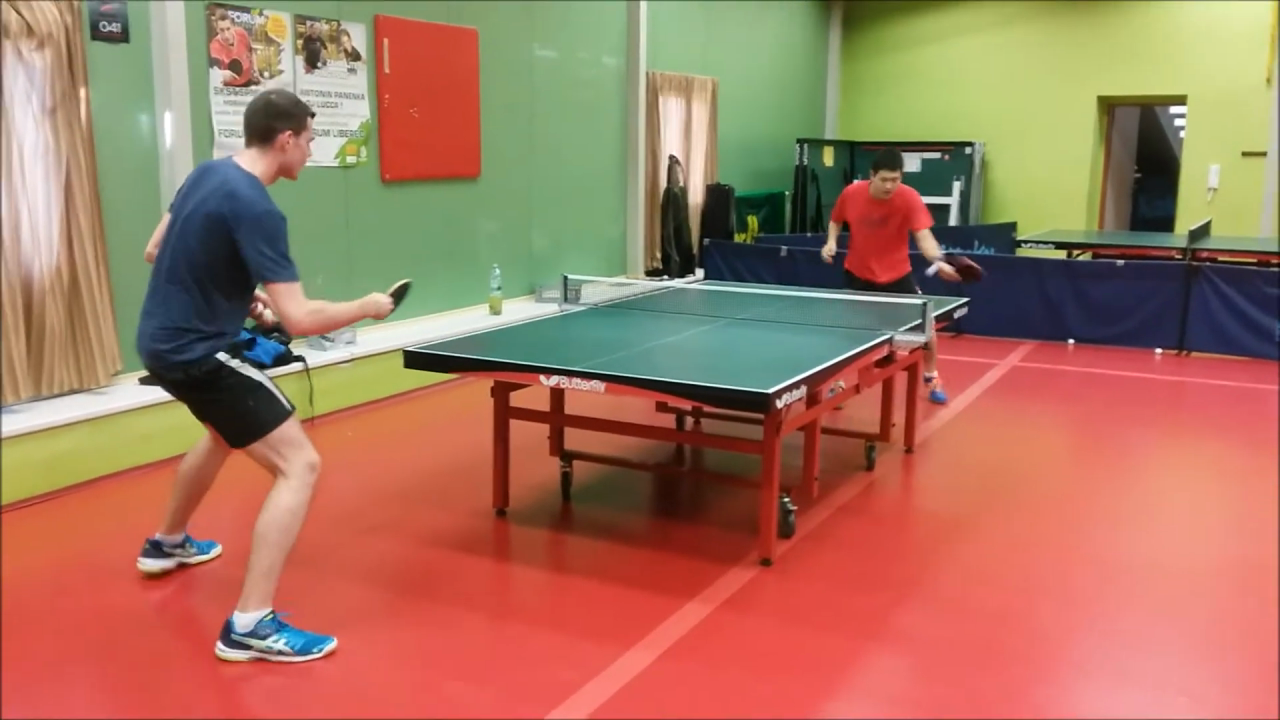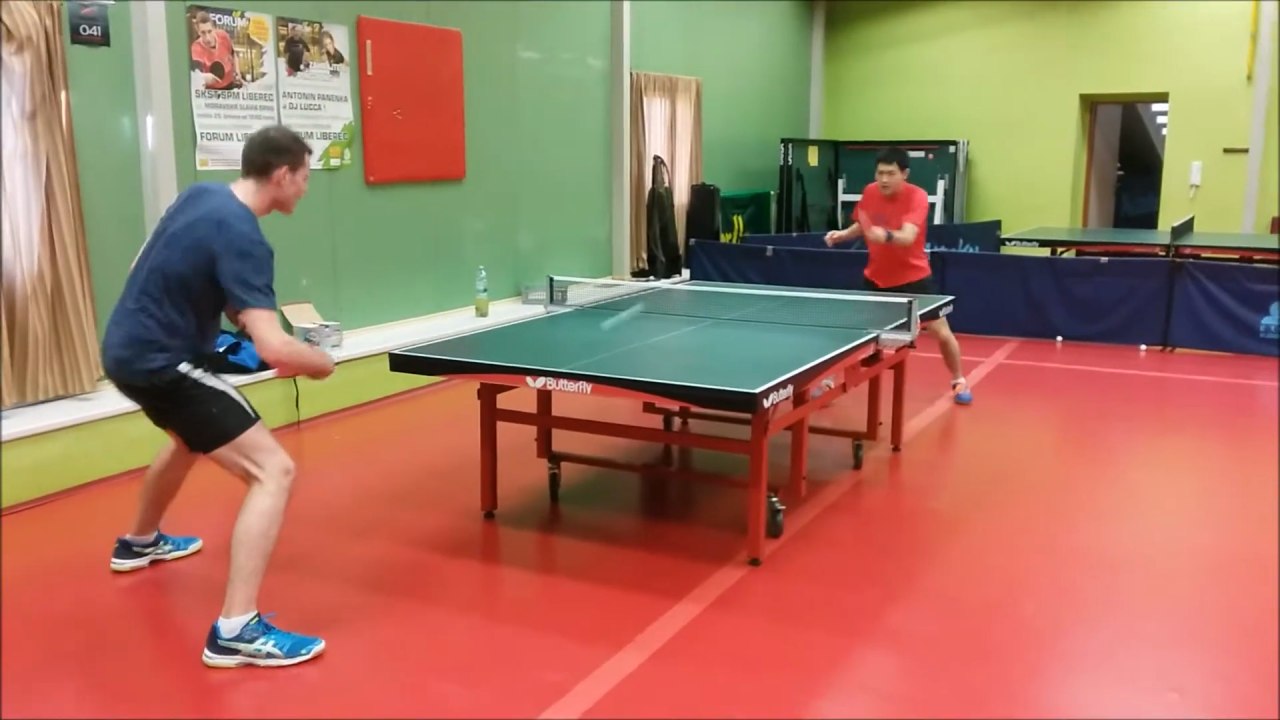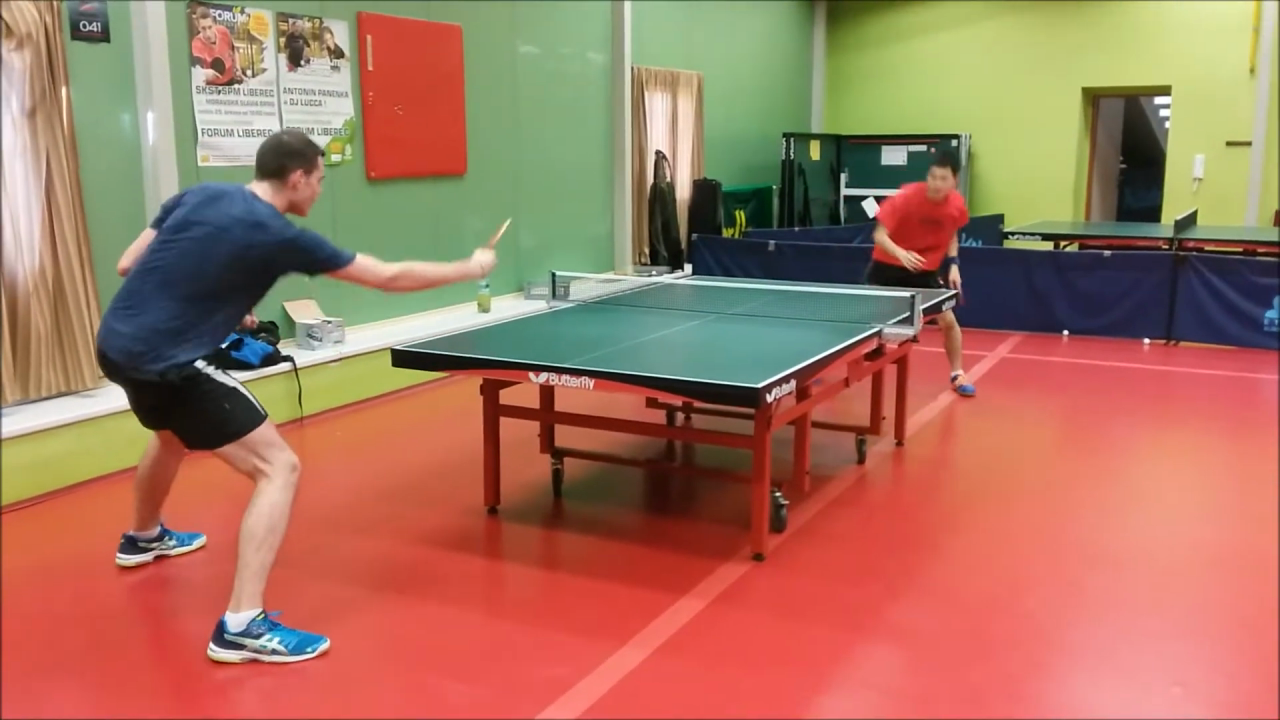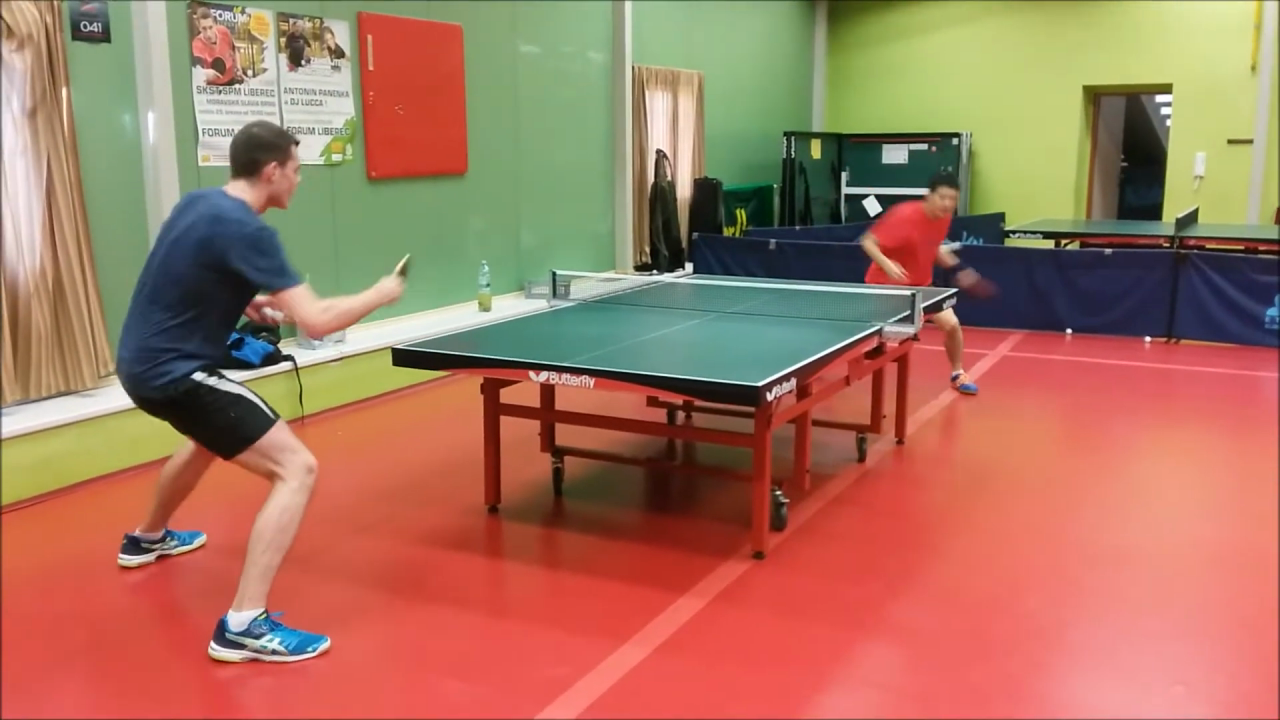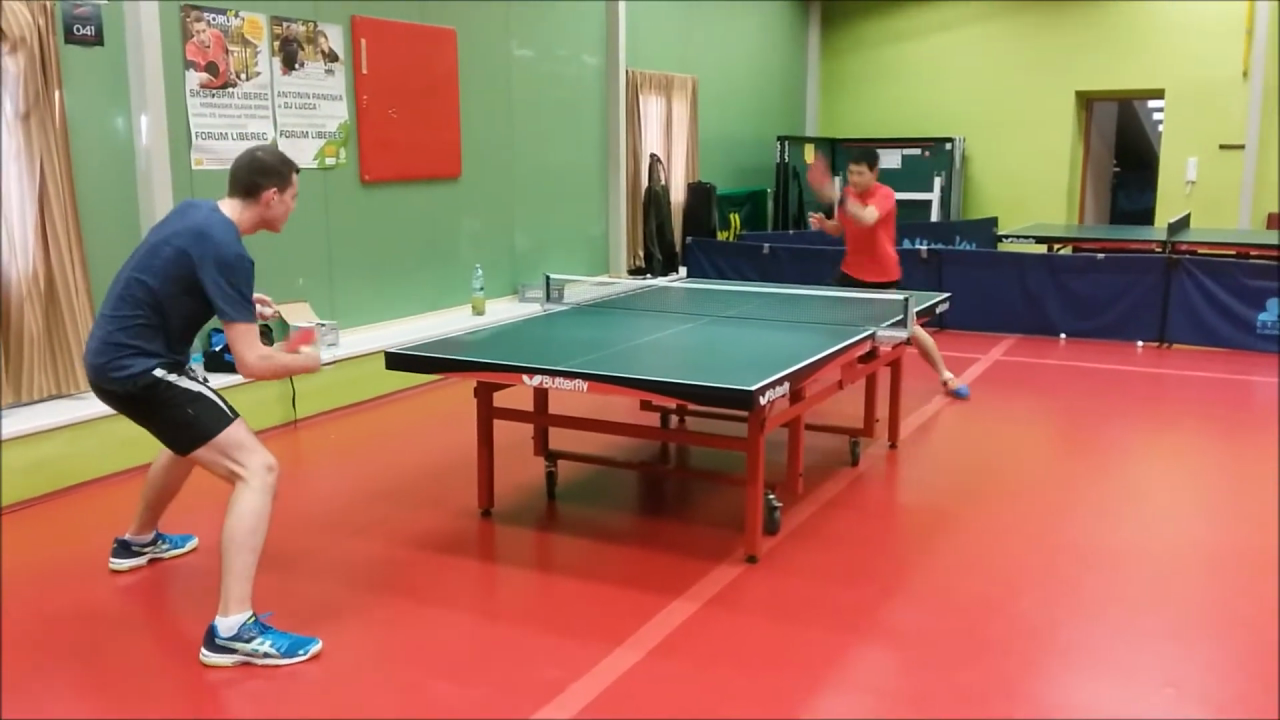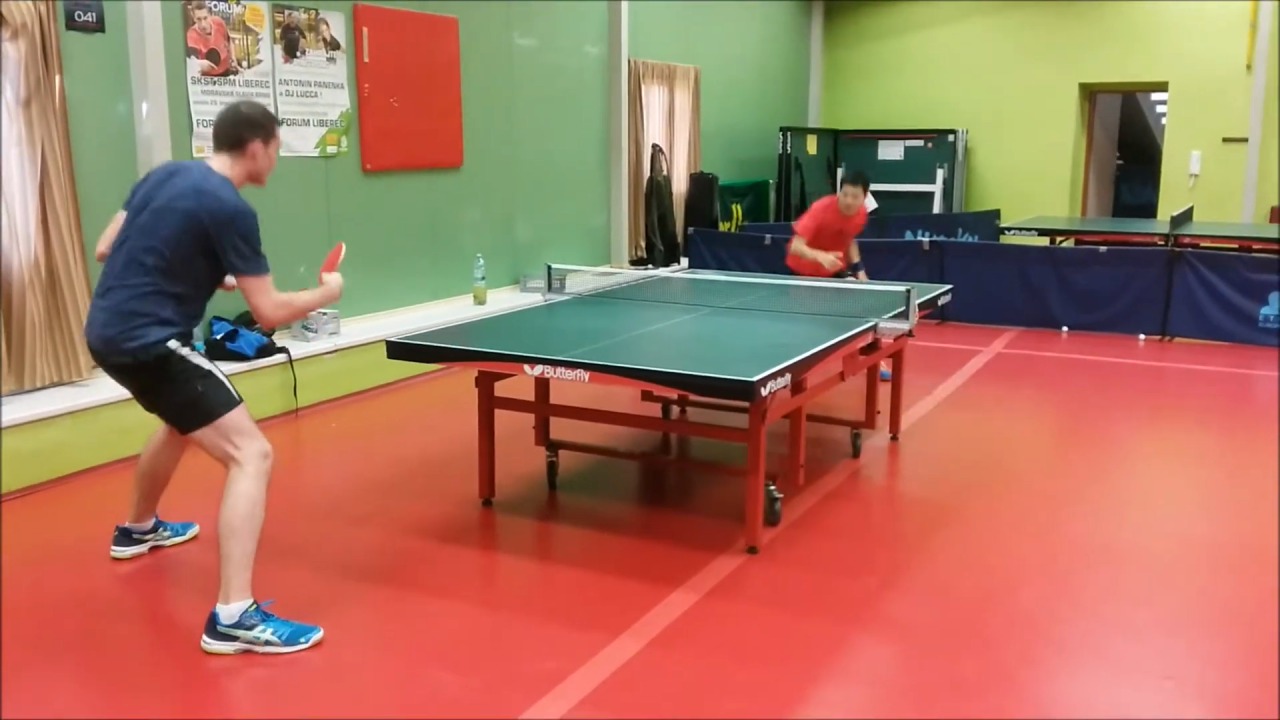
dt=0.3s
person 1, frame 1
left shoulder: (206, 173)
right shoulder: (255, 210)
left elbow: (155, 250)
right elbow: (299, 318)
right wrist: (370, 305)
left hip: (161, 340)
right hip: (196, 353)
left knee: (227, 432)
right knee: (299, 466)
left ankle: (167, 542)
right ankle: (250, 625)
person 1, frame 2
left shoulder: (199, 196)
right shoulder: (243, 240)
right elbow: (274, 349)
right wrist: (319, 361)
left hip: (125, 350)
right hip: (160, 364)
left knee: (193, 435)
right knee: (273, 471)
left ankle: (139, 541)
right ankle: (235, 629)
person 1, frame 3
left shoulder: (197, 195)
right shoulder: (279, 235)
left elbow: (127, 265)
right elbow: (389, 277)
right wrist: (470, 268)
left hip: (118, 343)
right hip: (167, 363)
left knee: (172, 435)
right knee: (278, 470)
left ankle: (141, 538)
right ankle: (241, 625)
person 1, frame 4
left shoulder: (197, 203)
right shoulder: (247, 232)
right elbow: (315, 322)
right wrist: (382, 293)
left hip: (140, 361)
right hip: (174, 374)
left knee: (212, 438)
right knee: (296, 469)
left ankle: (146, 537)
right ankle: (243, 625)
person 1, frame 5
left shoulder: (192, 211)
right shoulder: (229, 254)
right elbow: (252, 362)
left wrist: (237, 302)
right wrist: (304, 361)
left hip: (110, 354)
right hip: (136, 368)
left knee: (195, 437)
right knee: (256, 468)
left ankle: (138, 540)
right ankle: (232, 629)
person 1, frame 6
left shoulder: (166, 174)
right shoulder: (230, 210)
left elbow: (106, 249)
right elbow: (269, 311)
right wrist: (327, 292)
left hip: (109, 330)
right hip: (148, 340)
left knee: (185, 418)
right knee: (251, 455)
left ankle: (138, 527)
right ankle: (233, 616)
person 2, frame 1
left shoulder: (910, 199)
right shoulder: (851, 193)
left elbow: (925, 236)
right elbow: (835, 220)
left wrist: (939, 261)
right wrist: (831, 241)
left hip: (897, 274)
right hip: (858, 274)
left ankle: (931, 377)
right ankle: (839, 381)
person 2, frame 2
left shoulder: (917, 197)
right shoulder: (870, 193)
left elbow: (908, 237)
left wrist: (885, 236)
right wrist: (842, 234)
left hip: (913, 278)
right hip: (876, 278)
left knee: (942, 334)
left ankle: (959, 382)
person 2, frame 3
left shoulder: (957, 204)
right shoulder: (905, 197)
right elbow: (879, 234)
left wrist: (953, 265)
right wrist: (900, 253)
left hip: (924, 268)
right hip: (888, 263)
left knee: (948, 320)
left ankle: (956, 374)
person 2, frame 4
left shoulder: (944, 217)
right shoulder: (902, 214)
right elbow: (868, 242)
left wrist: (957, 267)
right wrist: (885, 264)
left hip: (919, 285)
right hip: (884, 283)
left knee: (952, 325)
left ankle: (958, 374)
person 2, frame 5
left shoulder: (884, 195)
right shoulder: (851, 192)
left elbow: (868, 219)
left wrist: (838, 198)
right wrist: (824, 224)
left hip: (883, 277)
right hip: (851, 274)
left knee: (910, 329)
left ankle: (946, 377)
person 2, frame 6
left shoulder: (860, 213)
right shoulder: (820, 210)
right elbow: (796, 248)
left wrist: (857, 267)
right wrist: (819, 257)
left hip: (835, 269)
right hip: (803, 270)
